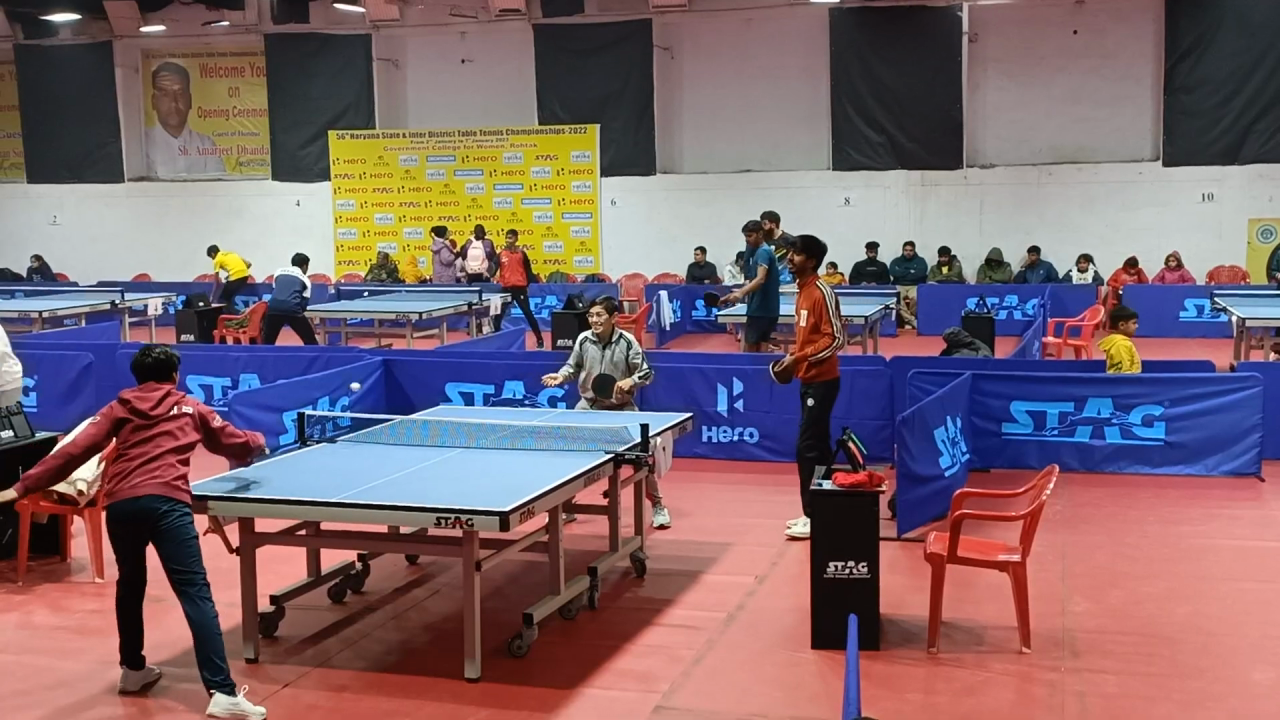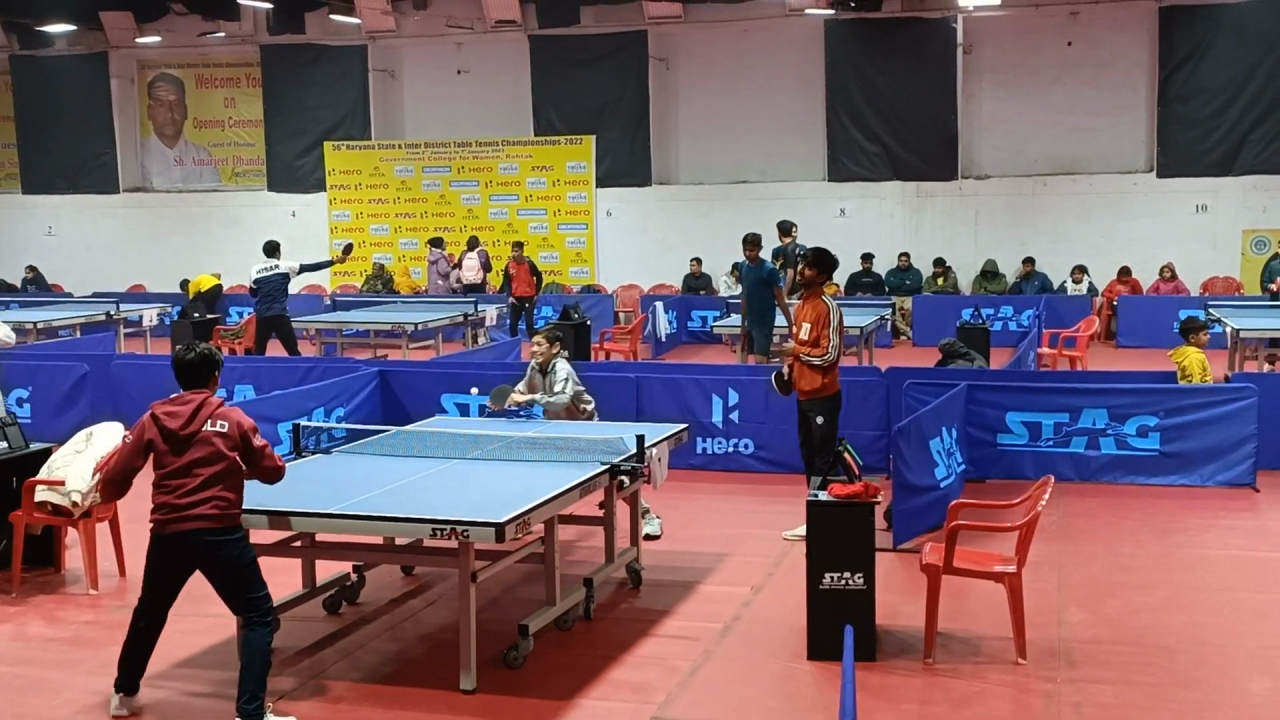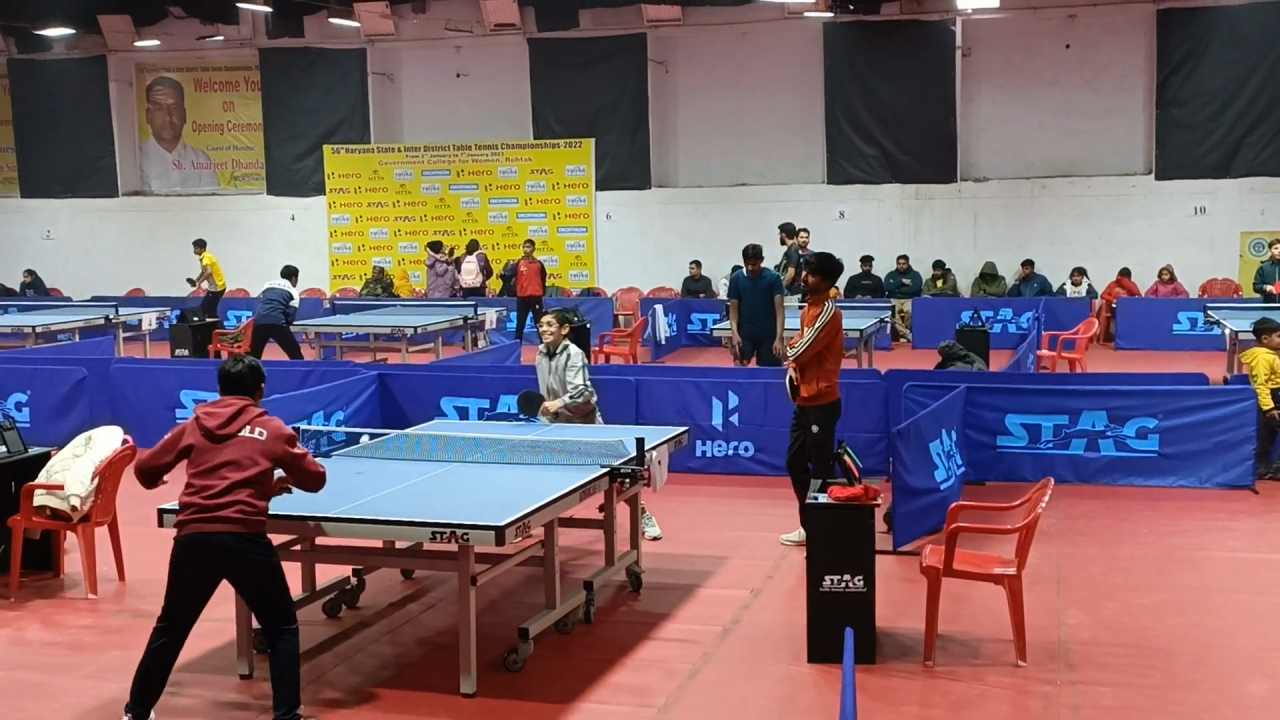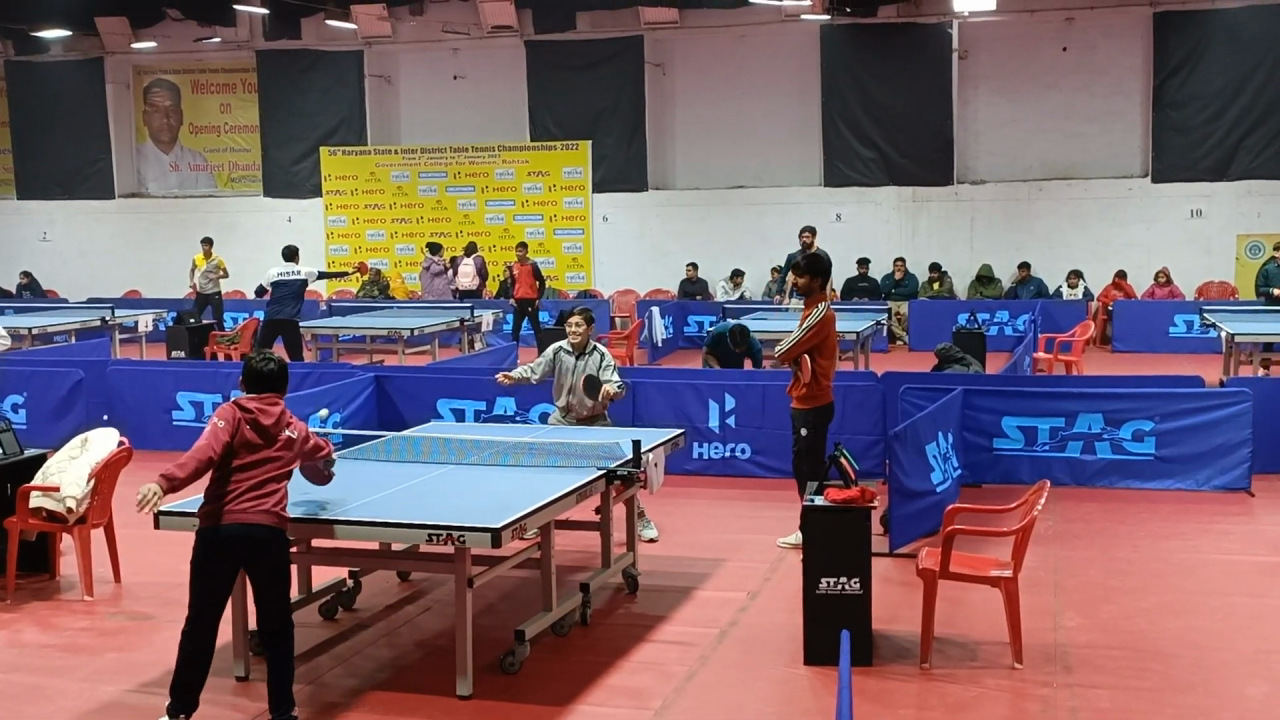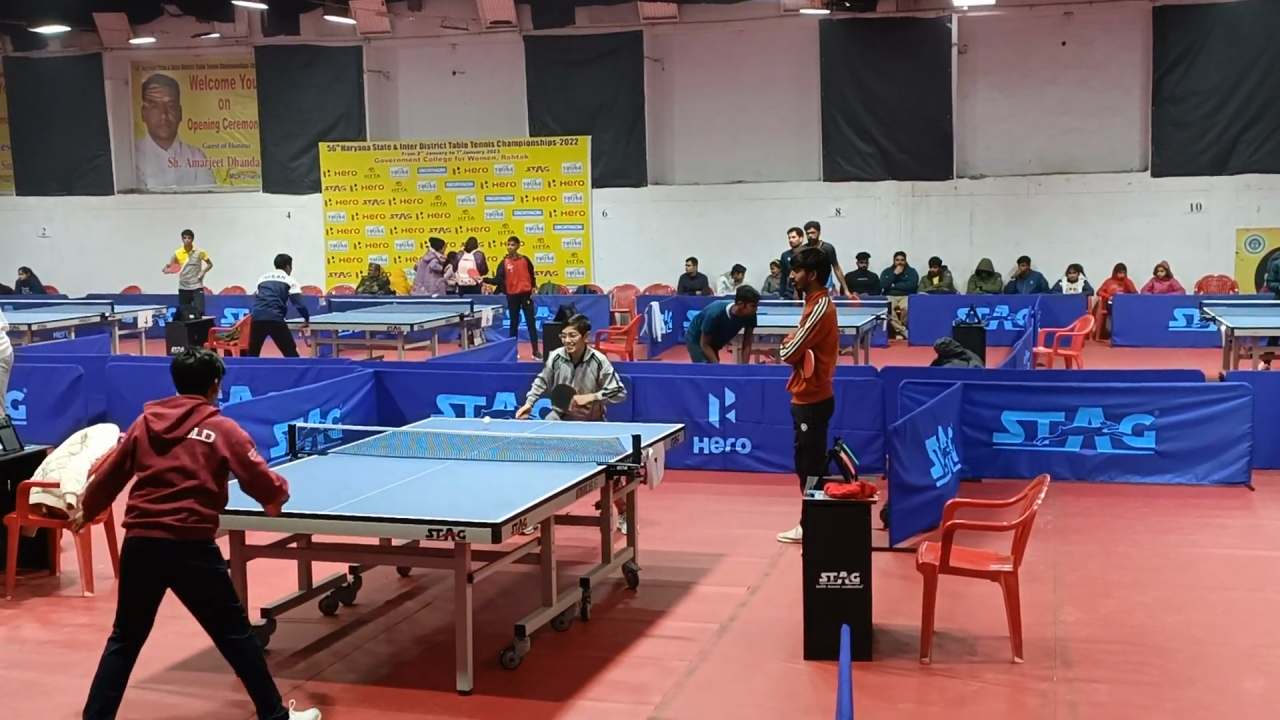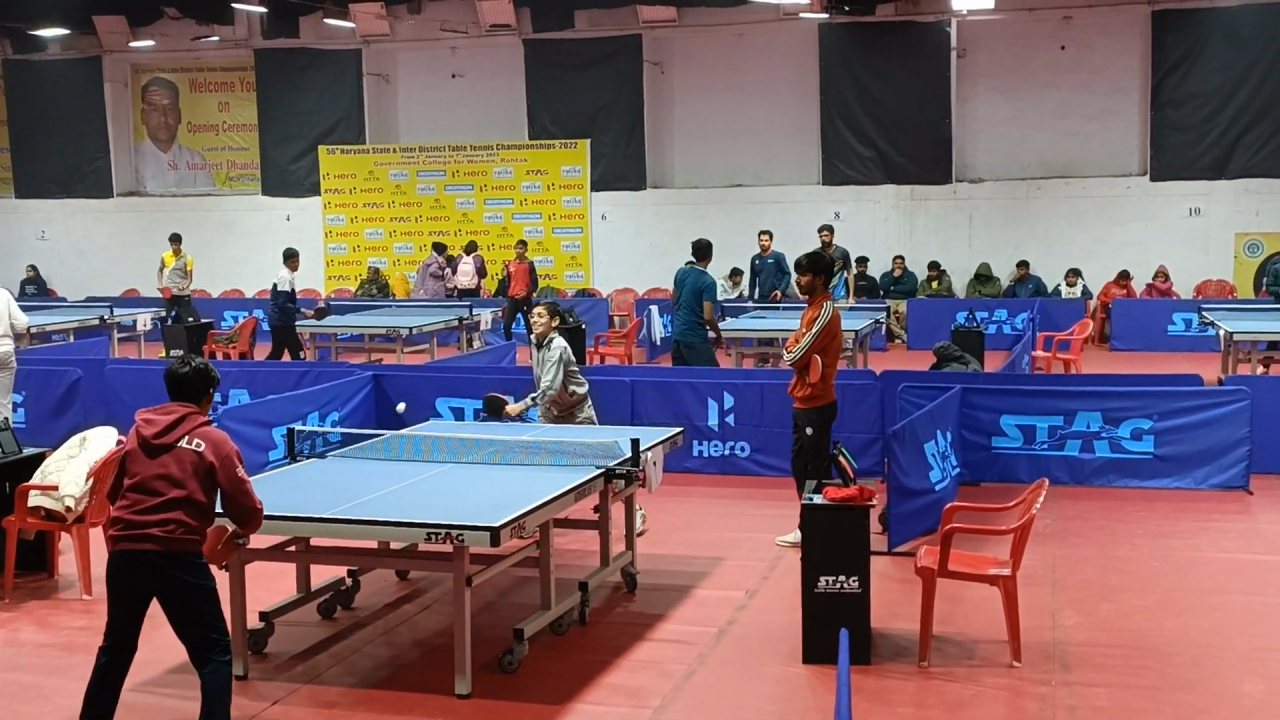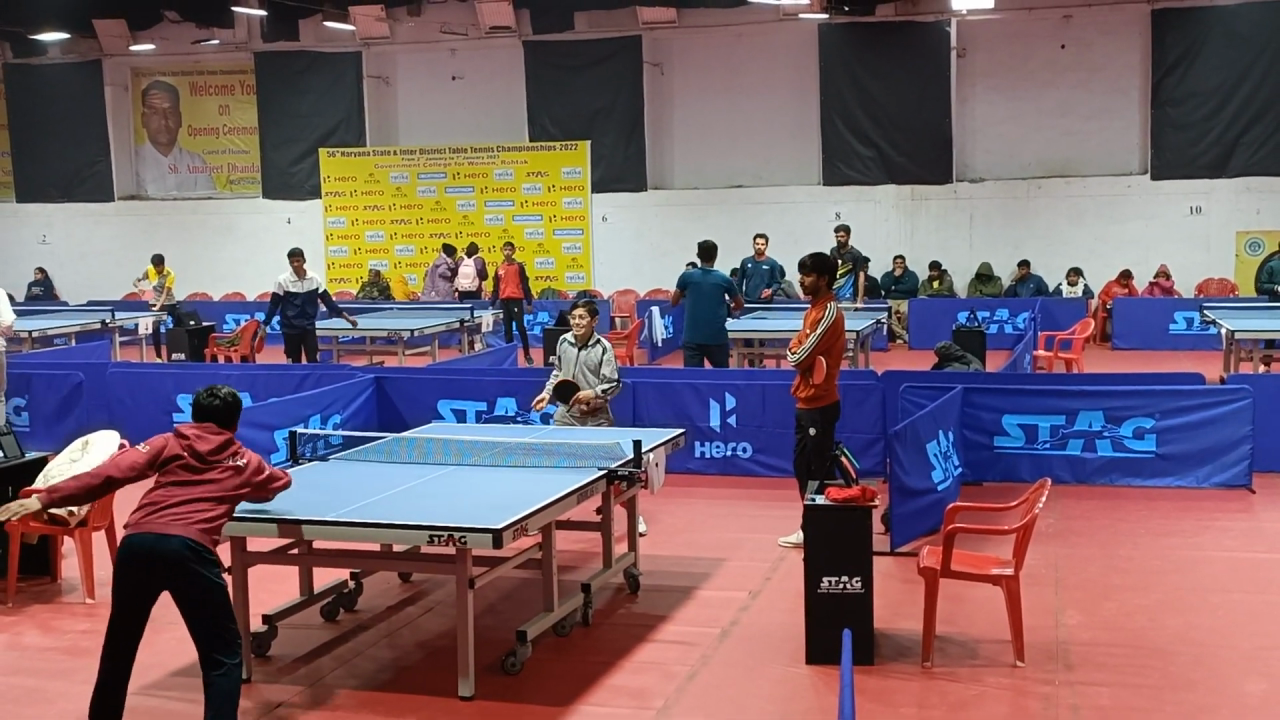
dt=0.5s
person 1, frame 1
left shoulder: (118, 408)
right shoulder: (190, 407)
left elbow: (73, 453)
right elbow: (238, 446)
right wrist: (256, 441)
left hip: (120, 507)
right hip: (166, 503)
left knee: (130, 583)
right knee: (196, 593)
left ankle: (133, 669)
person 1, frame 2
left shoulder: (151, 421)
right shoulder: (232, 419)
left elbow: (116, 476)
right elbow: (272, 471)
left wrist: (107, 492)
right wrist: (241, 467)
left hip: (167, 534)
right hip: (220, 533)
left knee: (149, 610)
right knee: (258, 617)
person 1, frame 3
left shoulder: (194, 424)
right shoulder: (273, 429)
left elbow: (146, 468)
right elbow: (315, 479)
left wrist: (155, 481)
right wrist: (281, 481)
left hip: (194, 538)
right hip: (246, 539)
left knee: (170, 627)
right knee: (281, 628)
person 1, frame 4
left shoulder: (231, 414)
right shoulder: (296, 429)
left elbow: (205, 453)
right elbow: (323, 463)
left wrist: (163, 482)
left hip: (219, 530)
right hip: (268, 532)
left knee: (200, 624)
right knee: (277, 628)
person 1, frame 5
left shoulder: (142, 424)
right shoulder: (222, 429)
left elbow: (106, 479)
right elbow: (265, 485)
left wrist: (86, 509)
right wrist: (280, 493)
left hip: (138, 545)
right hip: (190, 546)
left knee: (126, 637)
right knee: (235, 633)
person 1, frame 6
left shoulder: (138, 432)
right shoulder: (214, 441)
left elbow: (114, 495)
right elbow: (247, 511)
right wrist: (242, 531)
left hip: (124, 554)
right hip: (178, 557)
left knee: (115, 648)
right knee: (213, 654)
person 1, frame 7
left shoulder: (166, 445)
right shoulder: (246, 461)
left elbow: (113, 472)
right elbow: (280, 481)
left wrist: (47, 497)
left hip: (138, 544)
right hip: (190, 550)
left knee: (119, 645)
right knee: (224, 655)
person 2, frame 1
left shoulder: (822, 293)
right shoulder: (802, 292)
left elbow: (836, 339)
left wrist: (799, 357)
right wrist: (794, 355)
left hip: (822, 381)
right hip: (809, 379)
left knee: (807, 447)
right knee: (818, 446)
left ankle: (814, 515)
person 2, frame 2
left shoulder: (827, 308)
right shoulder: (801, 305)
left elbow: (829, 354)
left wrist: (795, 350)
right wrist: (791, 364)
left hip: (823, 397)
right hip: (804, 395)
left knee: (824, 464)
right knee: (810, 461)
person 2, frame 3
left shoulder: (827, 313)
right shoulder: (809, 308)
left elbow: (797, 351)
left wrist: (791, 345)
right wrist: (792, 367)
left hip: (821, 403)
right hip: (804, 401)
left knee: (820, 470)
right knee: (795, 464)
person 2, frame 4
left shoulder: (820, 313)
right shoulder: (814, 309)
left elbow: (782, 352)
right elbow: (797, 350)
left wrist: (786, 349)
right wrist: (795, 357)
left hip: (813, 404)
right hip: (805, 401)
left knee: (811, 471)
right knee: (802, 468)
person 2, frame 5
left shoulder: (820, 308)
right shoulder: (815, 304)
left elbow: (789, 353)
right elbow: (797, 345)
left wrist: (788, 347)
right wrist: (791, 345)
left hip: (812, 399)
right hip: (806, 396)
left knee: (812, 466)
right knee: (805, 464)
person 2, frame 6
left shoulder: (825, 312)
right shoulder: (812, 309)
left elbow: (795, 357)
right elbow: (793, 348)
left wrist: (793, 353)
right wrist: (794, 351)
left hip: (816, 403)
right hip: (804, 401)
left knee: (815, 469)
right knee: (800, 466)
person 2, frame 7
left shoulder: (829, 313)
right shoulder: (813, 309)
left elbow: (800, 358)
right elbow: (796, 348)
left wrist: (796, 353)
right wrist: (797, 351)
left hip: (819, 404)
right hip: (807, 401)
left knee: (818, 470)
right knee: (803, 466)
person 3, frame 1
left shoulder: (627, 342)
right shoulder: (583, 340)
left elbow: (647, 373)
right elbow: (572, 367)
left wrist: (630, 382)
right wrist: (560, 376)
left hip: (621, 408)
right hip: (589, 406)
left ankle: (658, 506)
person 3, frame 2
left shoulder: (561, 369)
right shoulder: (535, 367)
left elbow: (561, 400)
right elbow: (525, 388)
left wrist: (528, 398)
right wrist: (513, 397)
left ankle: (647, 516)
person 3, frame 3
left shoulder: (572, 353)
right shoulder: (541, 353)
left elbow: (581, 391)
left wrist: (558, 403)
right wrist: (547, 404)
left hip: (586, 419)
right hip: (556, 420)
left ankle: (644, 517)
person 3, frame 4
left shoulder: (601, 355)
right shoulder: (557, 350)
left elbow: (618, 386)
right elbow: (534, 369)
left wrist: (611, 390)
right wrist: (515, 376)
left hip: (595, 421)
right hip: (563, 419)
left ankle: (641, 520)
person 3, frame 5
left shoulder: (598, 361)
right shoulder: (556, 357)
left elbow: (619, 392)
right elbow: (541, 381)
left wrist: (591, 397)
right wrist: (530, 402)
left hip: (590, 421)
right hip: (559, 418)
left knee: (611, 469)
right knee: (538, 464)
left ankle: (624, 515)
right ankle: (532, 515)
person 3, frame 6
left shoulder: (558, 347)
right shoulder: (536, 342)
left elbow: (550, 387)
left wrist: (522, 406)
right wrist: (540, 404)
left hip: (577, 411)
right hip: (551, 411)
left ankle: (634, 509)
person 3, frame 7
left shoulder: (603, 347)
right shoulder: (564, 342)
left elbow: (613, 384)
left wrist: (593, 393)
right wrist: (547, 392)
left hip: (596, 417)
right hip: (567, 413)
left knee: (610, 466)
right knee: (550, 459)
left ankle: (632, 514)
